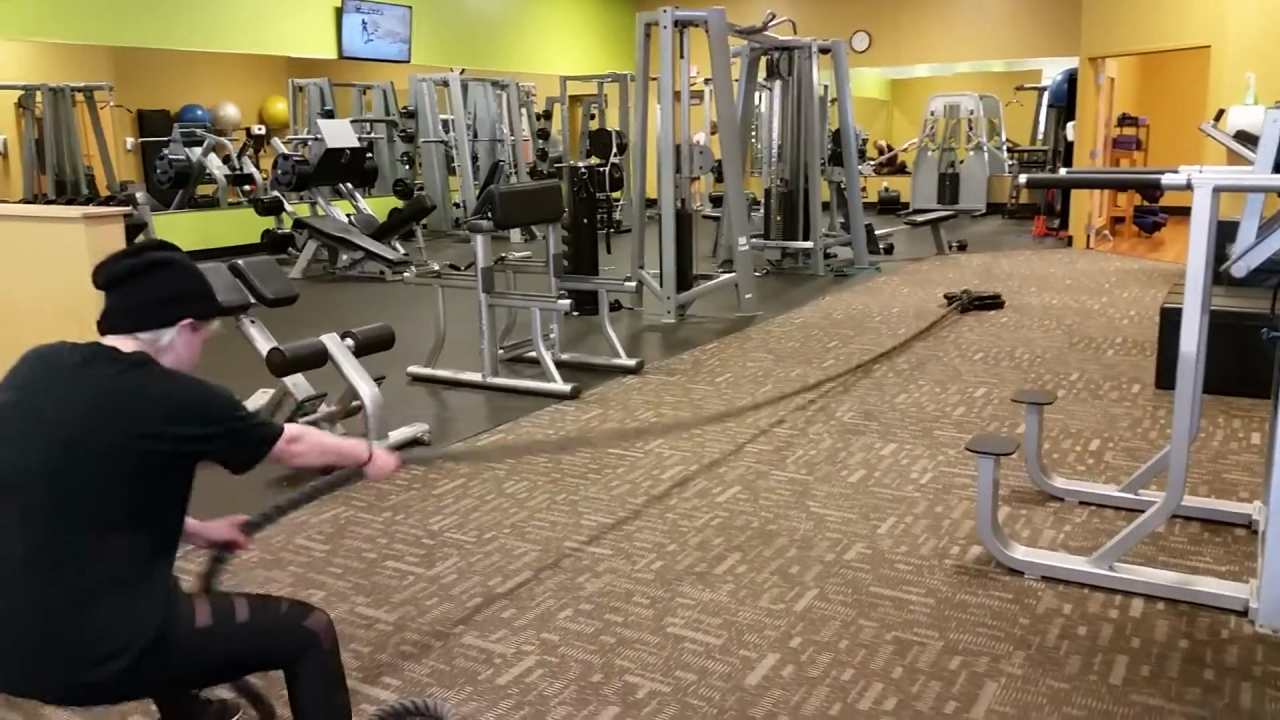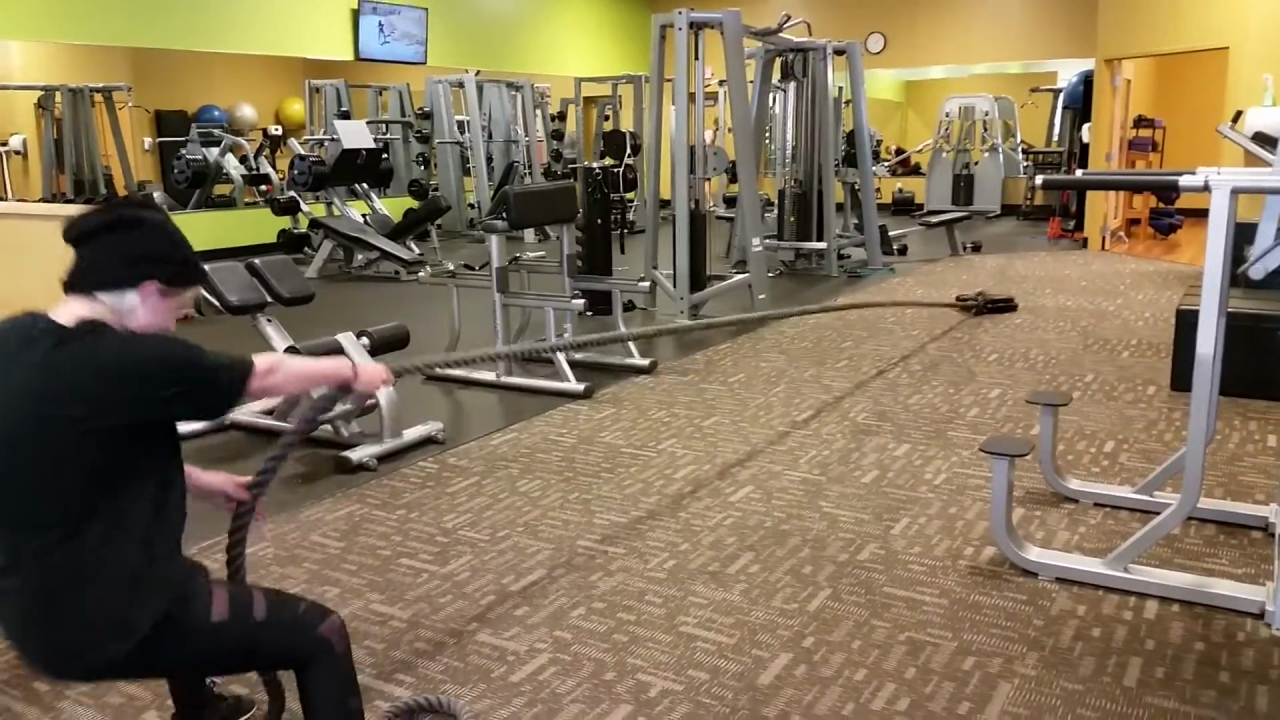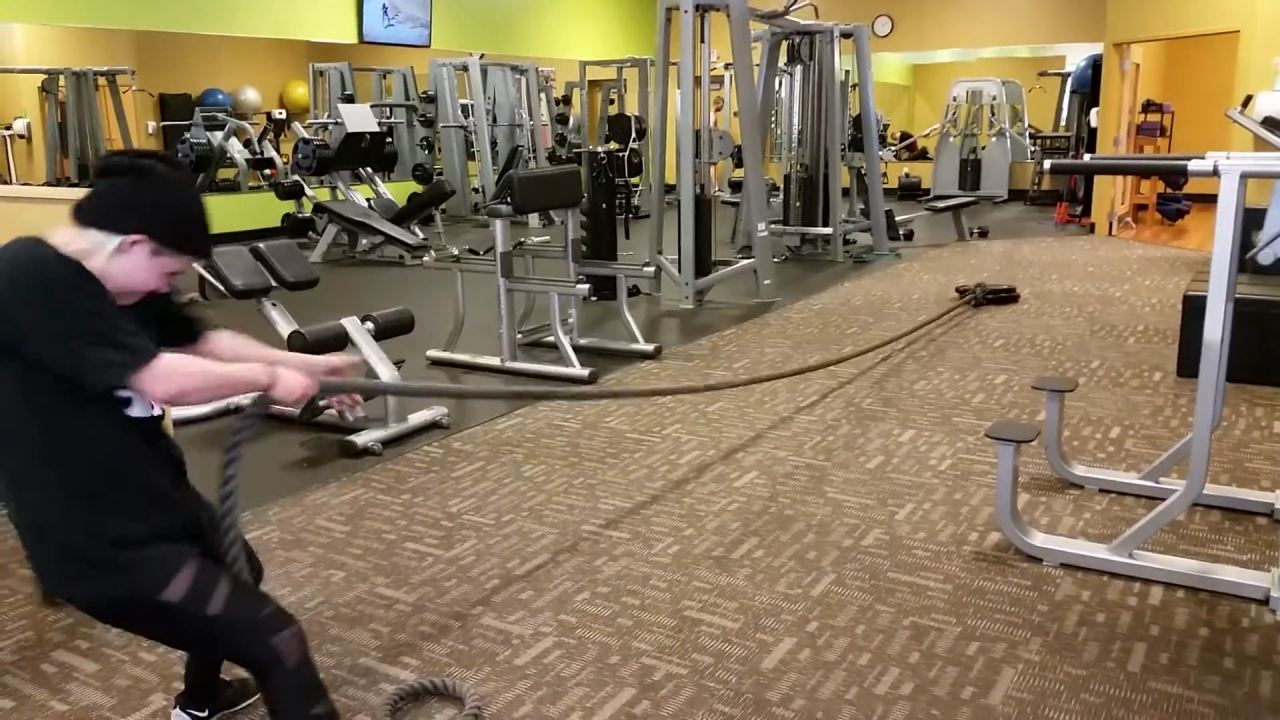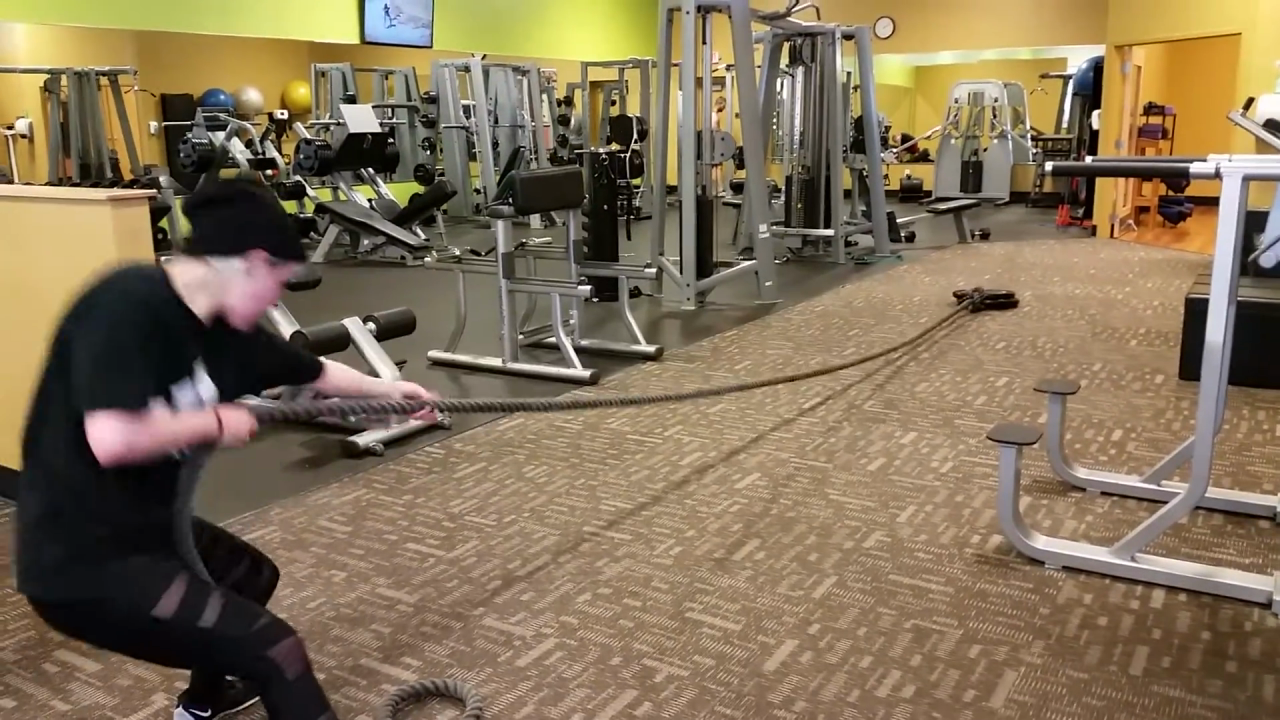
dt=0.3s
person 1, frame 1
right shoulder: (170, 399)
right elbow: (288, 444)
left wrist: (195, 530)
right wrist: (366, 453)
right hip: (86, 643)
left knee: (150, 586)
right knee: (308, 634)
person 1, frame 2
right shoulder: (122, 361)
right elbow: (261, 377)
left wrist: (200, 480)
right wrist: (351, 370)
left hip: (46, 598)
right hip: (106, 617)
left knee: (190, 584)
right knee: (318, 635)
person 1, frame 3
left shoulder: (91, 278)
left elbow: (201, 340)
right elbow: (162, 378)
left wrist: (305, 367)
right wrist: (270, 377)
right hip: (97, 540)
left knee: (231, 576)
right knee: (274, 643)
person 1, frame 4
left shoulder: (224, 326)
right shoulder: (135, 300)
left elbow: (315, 372)
right elbow: (113, 437)
left wrist: (387, 389)
right wrist: (215, 423)
left hip: (138, 527)
right hip: (83, 561)
left knee: (251, 575)
right knee: (275, 652)
